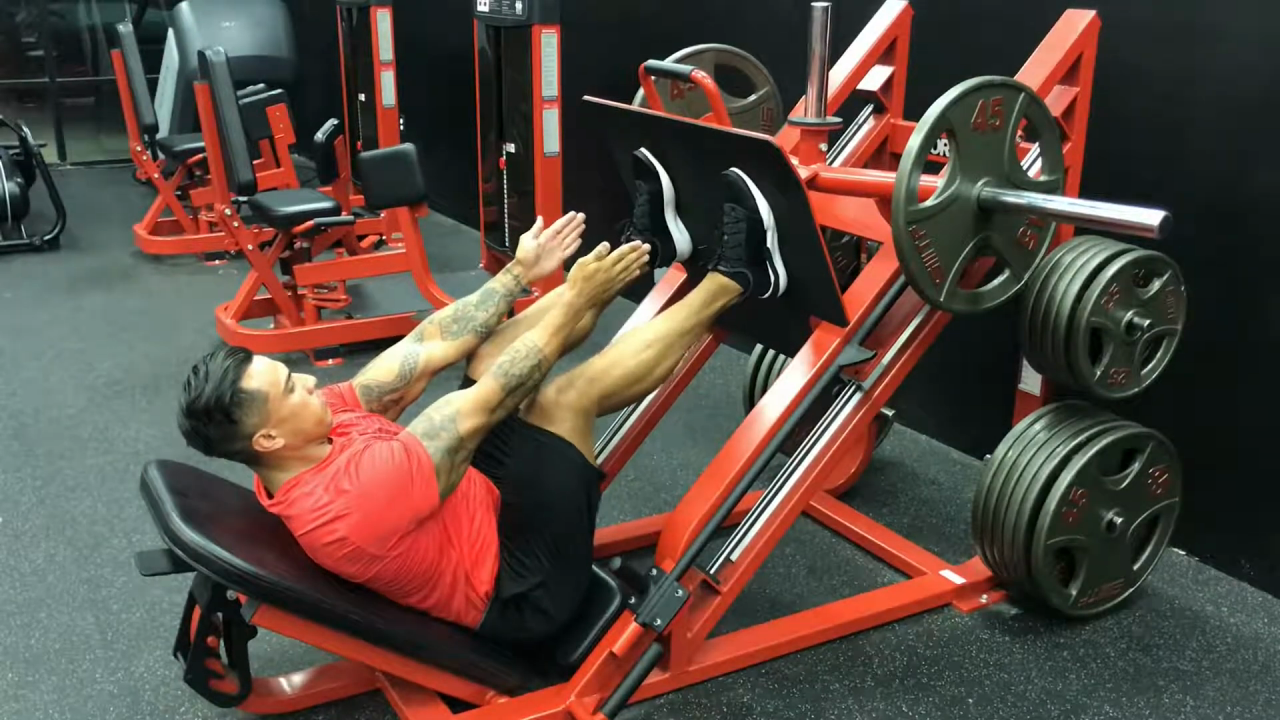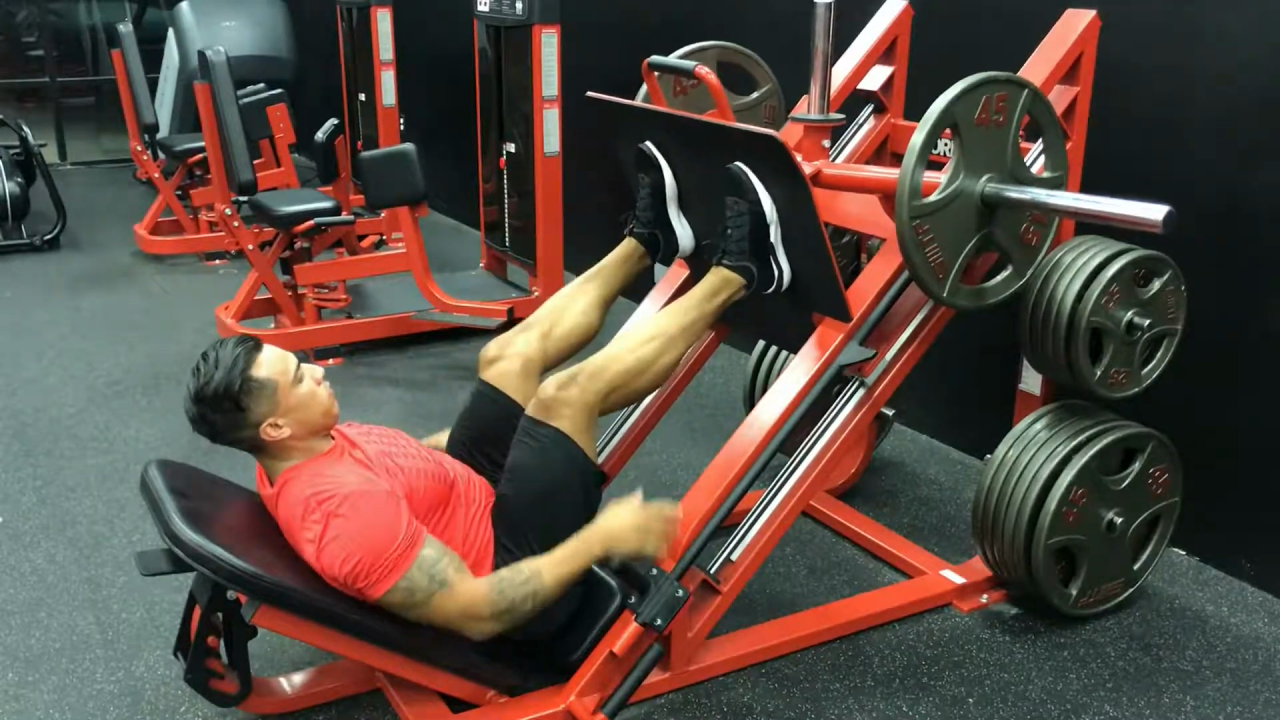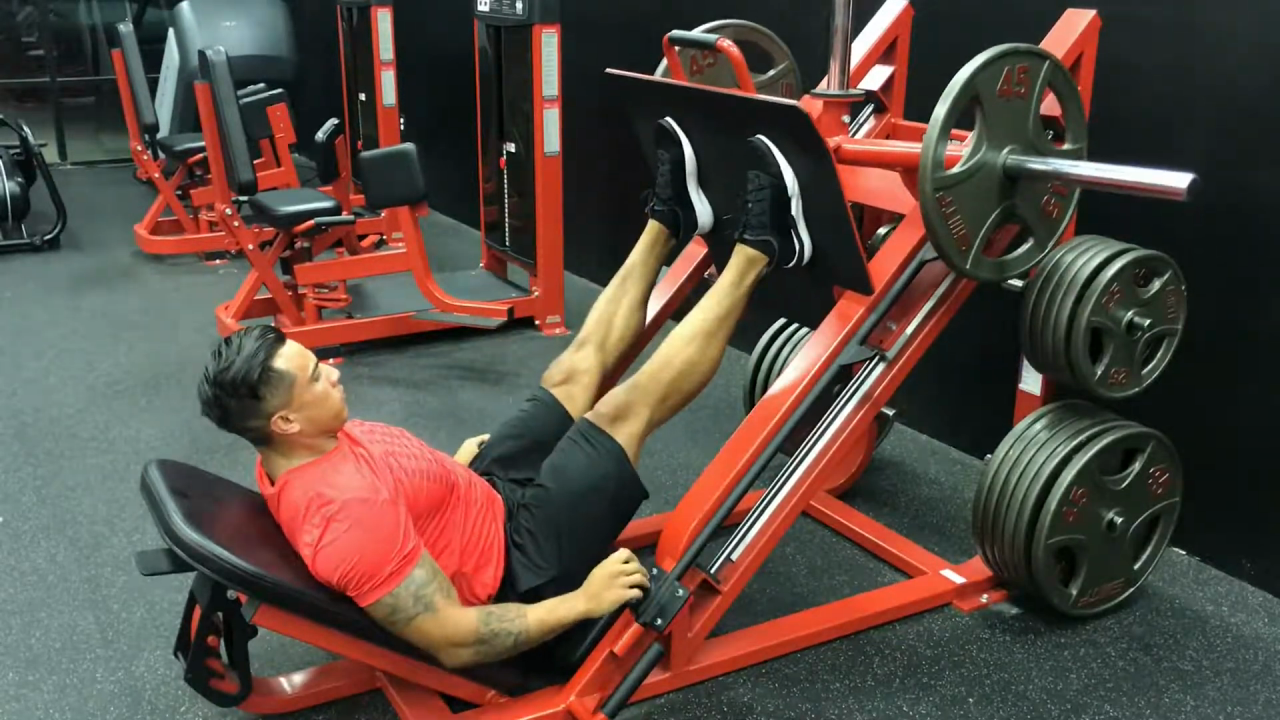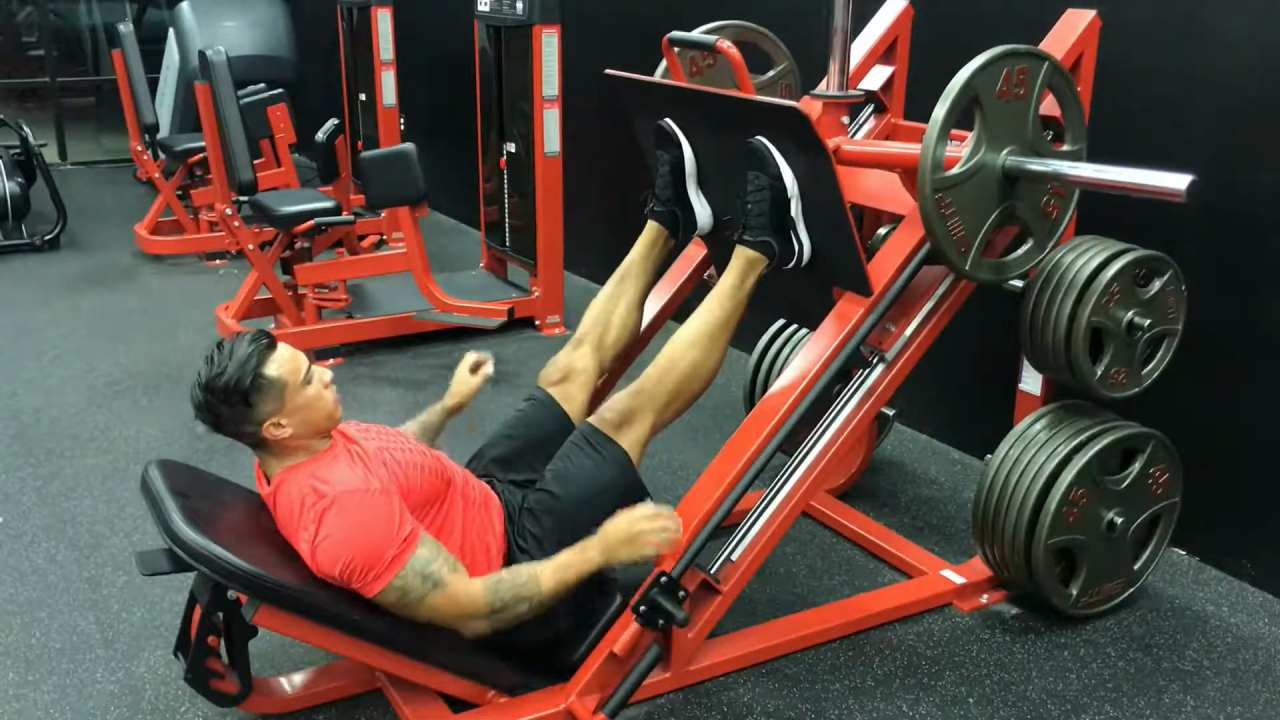
dt=0.7s
person 1, frame 1
left shoulder: (314, 429)
right shoulder: (352, 497)
left elbow: (428, 350)
right elbow: (490, 403)
left wrist: (519, 272)
right wrist: (579, 299)
left hip: (484, 507)
right hip: (521, 589)
left knee: (493, 348)
right knee: (561, 397)
left ankle: (647, 245)
right ankle: (732, 281)
person 1, frame 2
left shoulder: (294, 460)
right shoulder: (343, 513)
right elbow: (478, 614)
left wrist: (441, 444)
right wrist: (599, 540)
left hip: (476, 509)
right hip: (518, 590)
left knee: (508, 356)
right knee: (563, 396)
left ankle: (647, 240)
right ankle: (734, 276)
person 1, frame 3
left shoulder: (298, 454)
right shoulder: (344, 517)
right elbow: (455, 643)
left wrist: (452, 467)
right wrist: (583, 600)
left hip: (487, 500)
right hip: (523, 569)
left knee: (575, 372)
right knee: (623, 408)
left ankle: (668, 221)
right ankle: (757, 252)
person 1, frame 4
left shoulder: (298, 455)
right shoulder: (340, 512)
right elbow: (470, 611)
left wrist: (446, 407)
right wrist: (602, 549)
left hip: (486, 502)
right hip: (516, 553)
left knee: (570, 370)
right knee: (626, 413)
left ankle: (667, 223)
right ankle: (756, 254)
